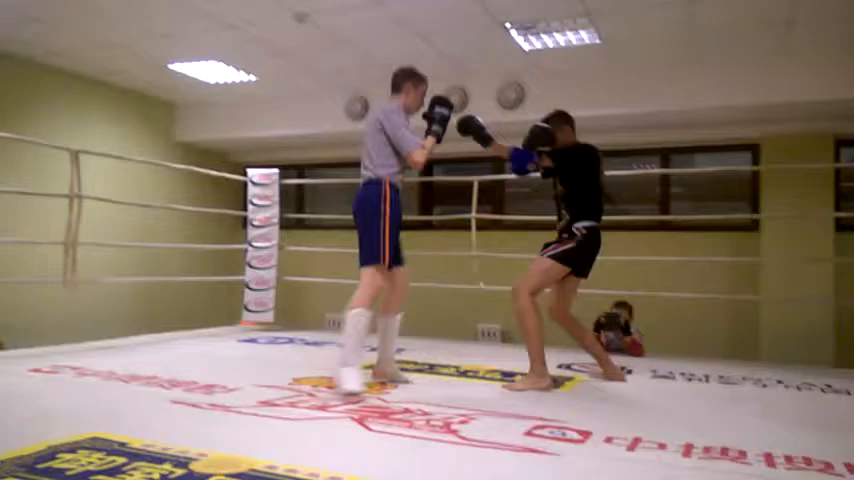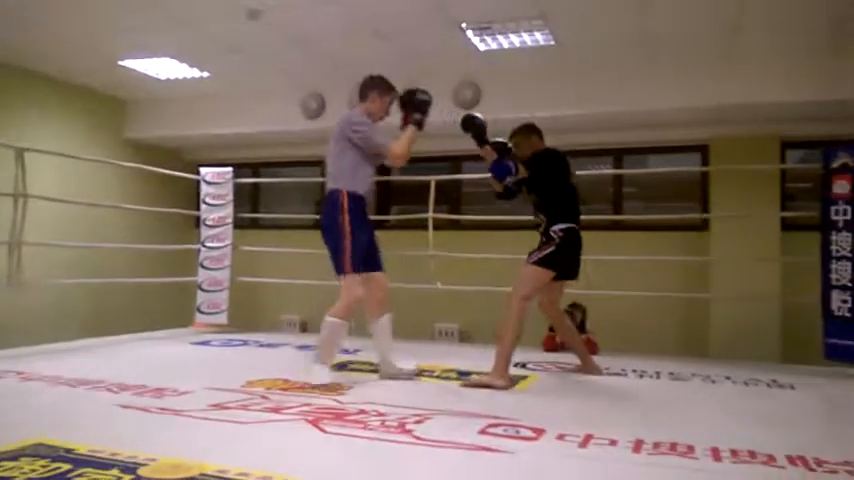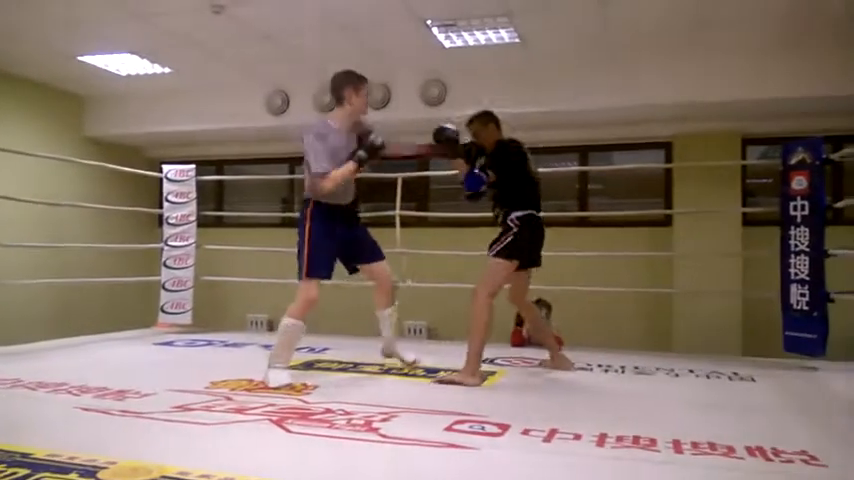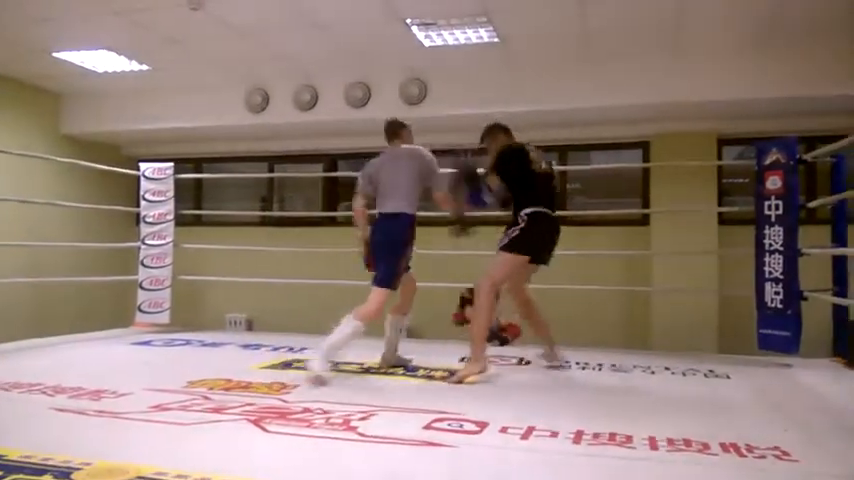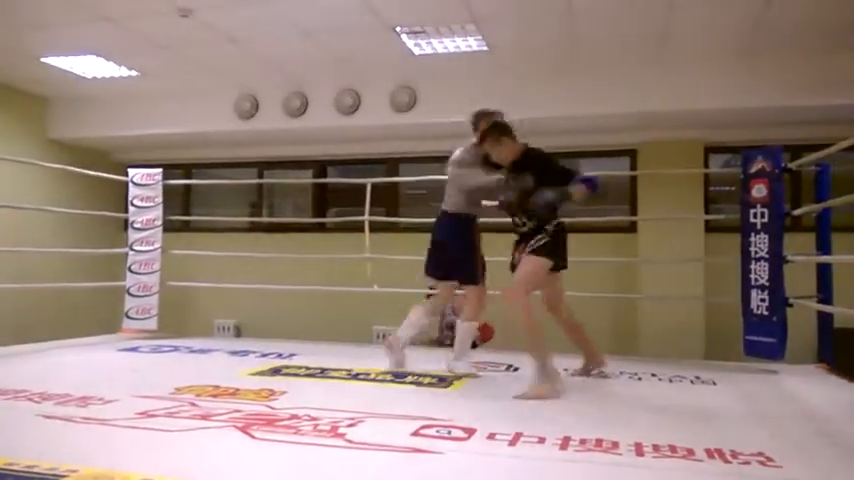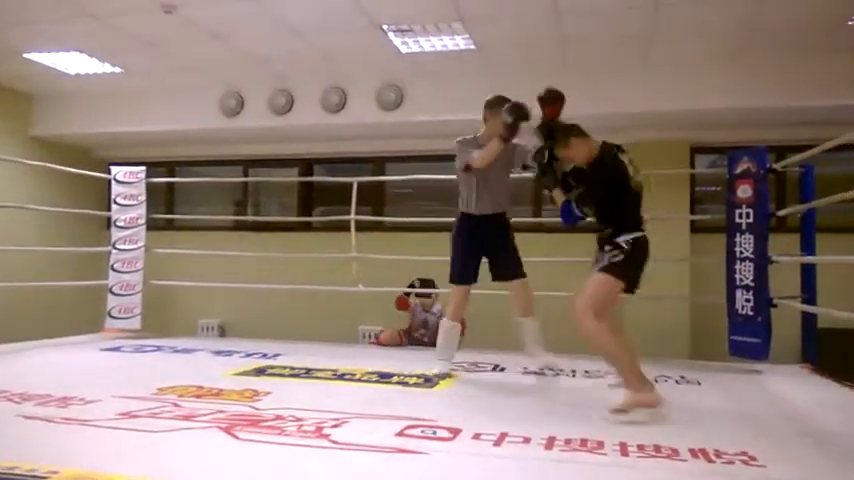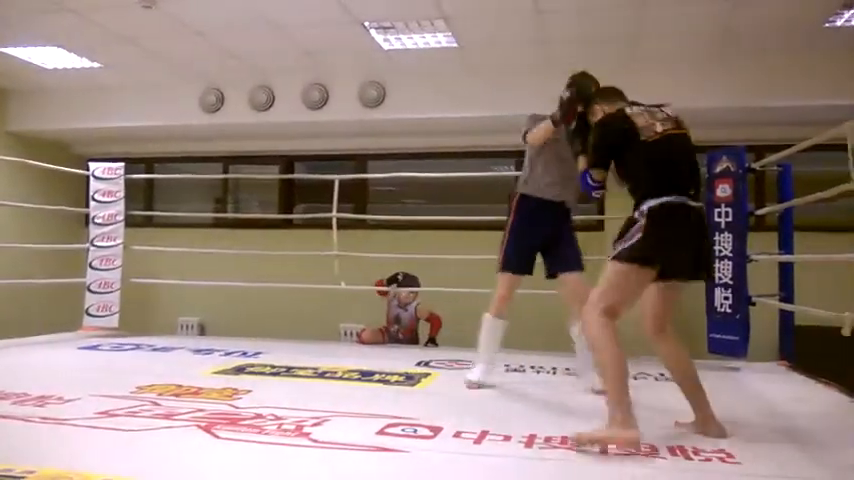
dt=0.5s
person 1, frame 1
left shoulder: (387, 118)
right shoulder: (391, 112)
left elbow: (404, 161)
right elbow: (417, 159)
left wrist: (431, 129)
right wrist: (436, 129)
left hip: (377, 198)
right hip: (380, 196)
left knee: (398, 285)
right knee: (373, 281)
left ankle: (384, 362)
right ankle: (348, 368)
person 1, frame 2
left shoulder: (361, 127)
right shoulder: (354, 120)
left elbow: (396, 160)
right elbow: (396, 154)
left wrist: (410, 121)
right wrist: (417, 118)
left hip: (356, 209)
right hip: (342, 207)
left knee: (378, 289)
right knee: (354, 292)
left ankle: (386, 363)
right ankle: (320, 364)
person 1, frame 3
left shoulder: (357, 128)
right shoulder: (316, 134)
left elbow: (385, 152)
right elbow: (327, 183)
right wrist: (360, 156)
left hip: (348, 215)
right hip: (318, 216)
left knee: (386, 279)
right knee: (308, 295)
left ankle: (390, 346)
right ankle: (277, 365)
person 1, frame 4
left shoulder: (374, 165)
right shoulder: (420, 154)
left elbow: (359, 205)
right elbow: (440, 195)
left wrist: (366, 239)
left hip: (381, 228)
right hip: (400, 228)
left knee: (409, 287)
right knee: (375, 305)
left ankle: (390, 354)
right ankle: (321, 358)
person 1, frame 5
left shoulder: (462, 154)
right shoulder: (473, 153)
right elbow: (475, 185)
left hip: (446, 225)
right hip: (461, 226)
left knee: (443, 296)
right knee: (476, 297)
left ankle: (399, 340)
right ankle: (458, 360)
person 1, frame 6
left shoulder: (511, 149)
right shoulder: (465, 145)
right elbow: (477, 161)
right wrist: (505, 133)
left hip: (498, 225)
right hip: (469, 225)
left knee: (523, 294)
right knee: (458, 299)
left ankle: (537, 354)
right ankle: (443, 361)
person 1, frame 7
left shoulder: (586, 135)
right shoulder: (539, 122)
right elbow: (533, 139)
right wrist: (561, 114)
left hip: (561, 216)
right hip: (529, 210)
left knee: (579, 296)
right knee: (504, 292)
left ankle: (590, 372)
right ankle: (483, 364)
person 2, frame 1
left shoulder: (583, 152)
right shoulder: (564, 159)
left elbow: (525, 162)
right elbow: (525, 164)
left wrist: (485, 139)
right wrist: (533, 145)
left hip: (579, 236)
right hip: (575, 238)
left knee: (522, 291)
right knee: (559, 310)
left ankle: (538, 374)
right ankle: (609, 367)
person 2, frame 2
left shoulder: (551, 157)
right shoulder: (537, 174)
left elbow: (506, 172)
right elbow: (503, 190)
left wrist: (481, 142)
right wrist: (499, 157)
left hip: (560, 238)
right hip: (559, 240)
left knee: (518, 297)
right knee: (548, 306)
left ankle: (499, 372)
right ankle: (588, 363)
person 2, frame 3
left shoulder: (505, 148)
right shoulder: (503, 156)
left elbow: (477, 185)
right elbow: (472, 193)
left wrist: (456, 156)
right wrist: (467, 159)
left hip: (520, 227)
right hip: (527, 229)
left knee: (483, 292)
right knee: (519, 297)
left ankle: (471, 371)
right ankle: (558, 357)
person 2, frame 4
left shoulder: (509, 152)
right shoulder: (535, 159)
left elbow: (496, 187)
left hip: (531, 224)
right hip: (547, 226)
left knee: (486, 286)
right knee: (515, 289)
left ankle: (476, 361)
right ankle: (551, 349)
person 2, frame 5
left shoulder: (538, 160)
right shoulder: (513, 166)
left elbow: (587, 184)
right elbow: (509, 198)
left wrist: (560, 195)
right wrist: (510, 199)
left hip: (547, 236)
right hip: (528, 239)
left knee: (514, 294)
right knee: (556, 307)
left ankle: (545, 377)
right ankle: (594, 359)
person 2, frame 6
left shoulder: (603, 168)
right shoulder: (608, 154)
left elbow: (572, 215)
right elbow: (584, 190)
left wrist: (553, 186)
right wrist: (562, 175)
left hip: (623, 246)
right hip: (620, 246)
left knee: (585, 313)
right knee: (602, 317)
left ankle: (640, 388)
right ankle: (640, 385)
person 2, frame 7
left shoulder: (611, 122)
right shoulder: (668, 116)
left elbow: (593, 184)
left wrist: (587, 150)
left hip: (657, 219)
right hip: (690, 221)
left knee: (597, 313)
right knee: (656, 327)
left ankle: (622, 422)
right ankle: (706, 417)
